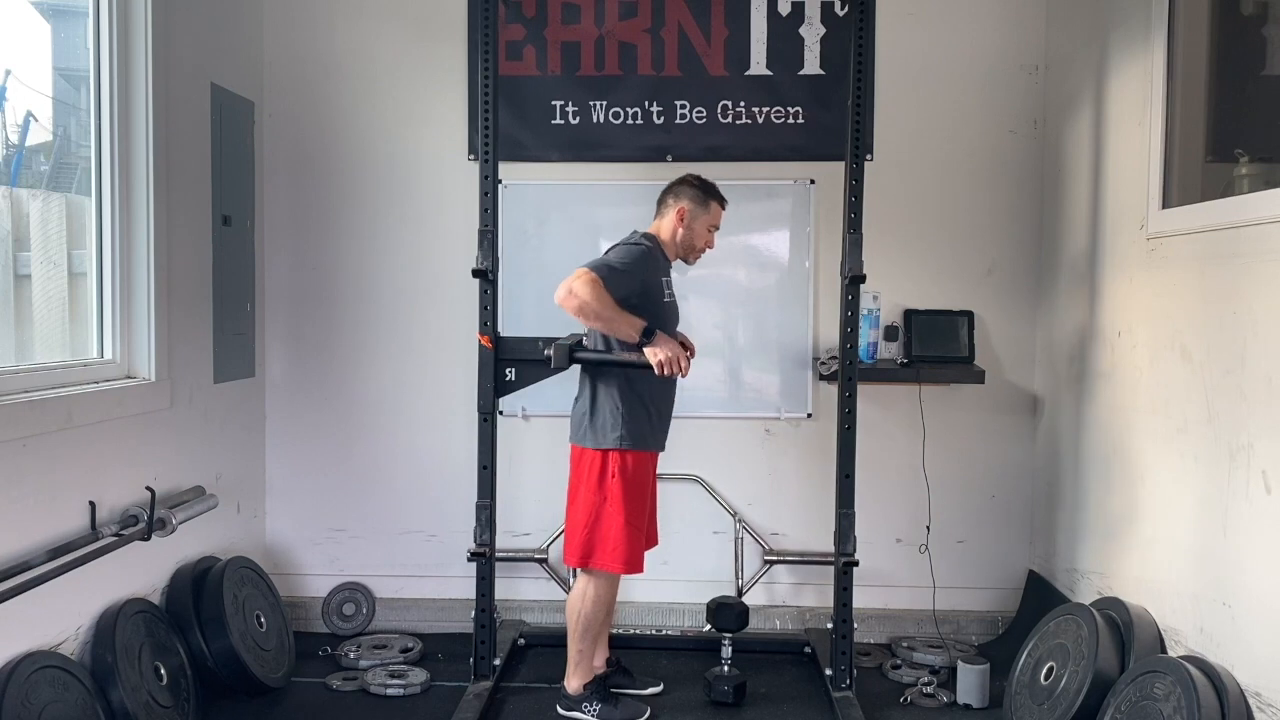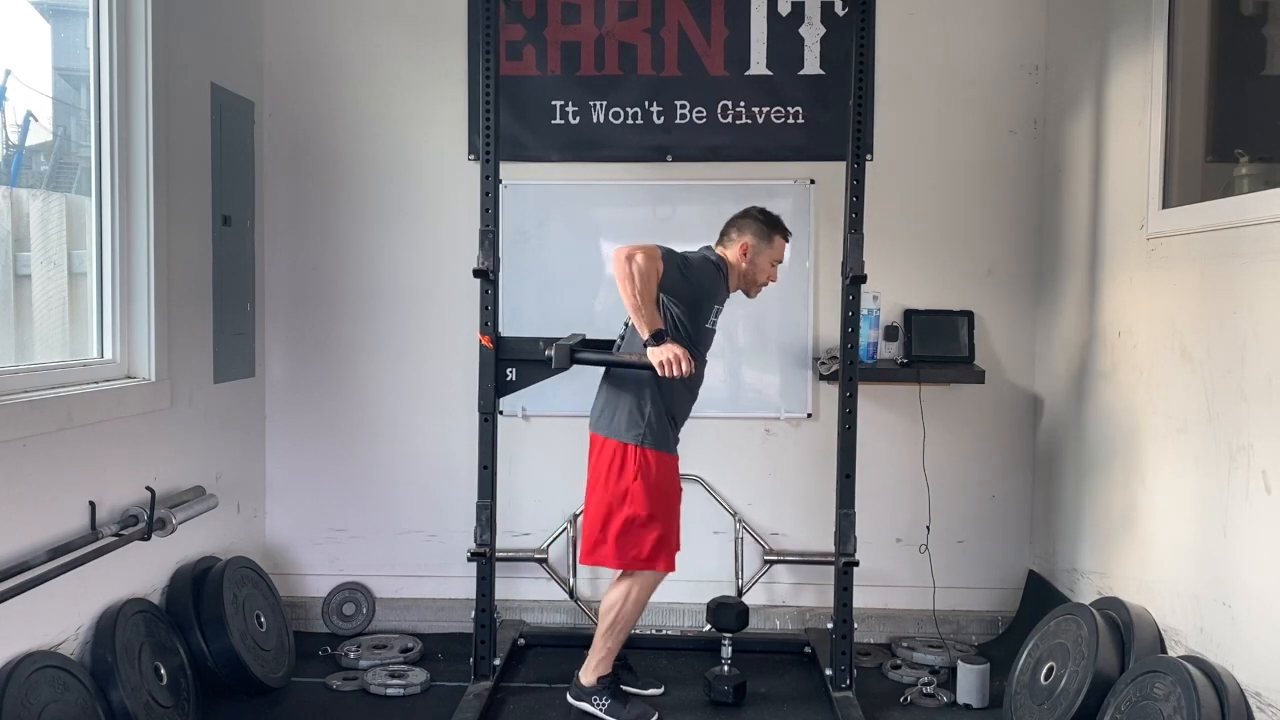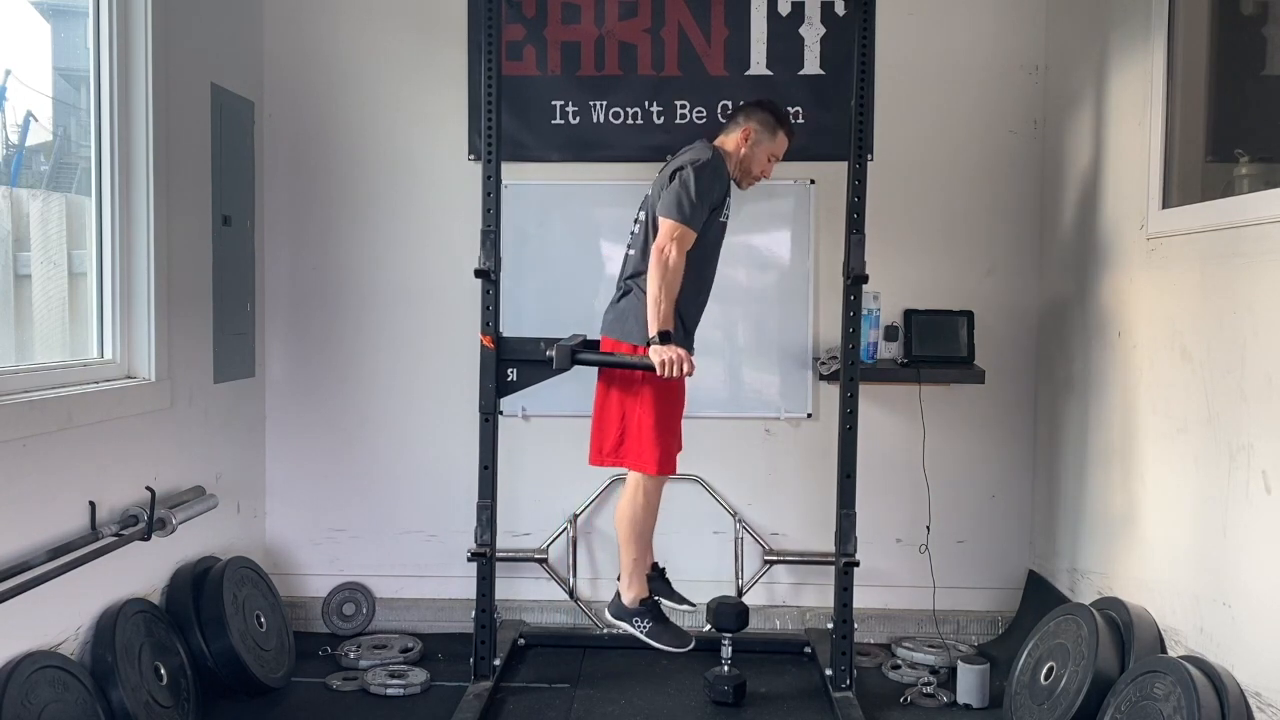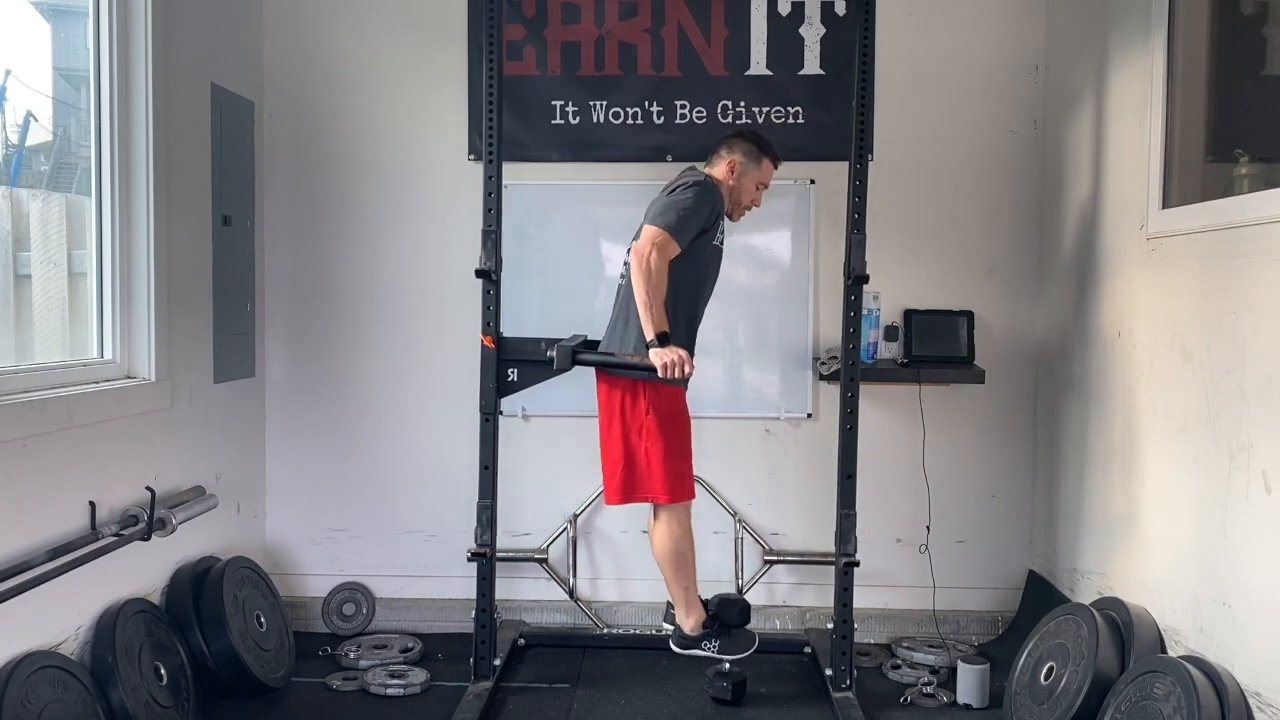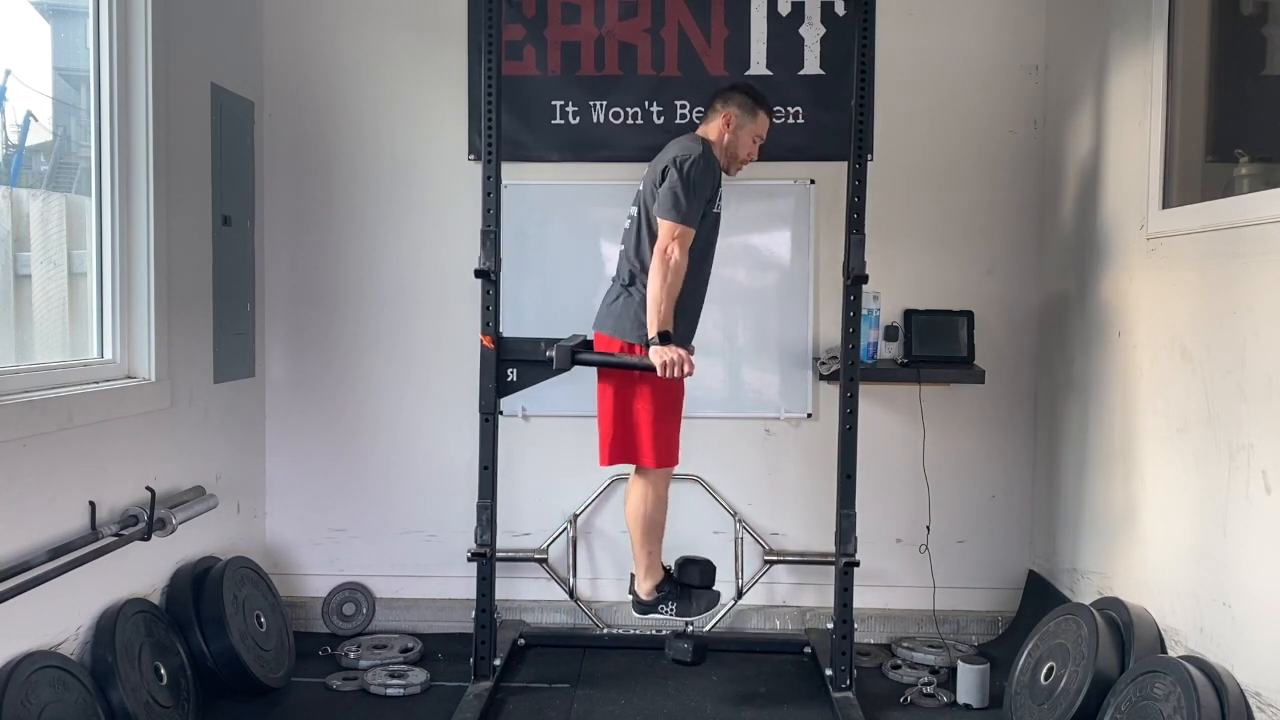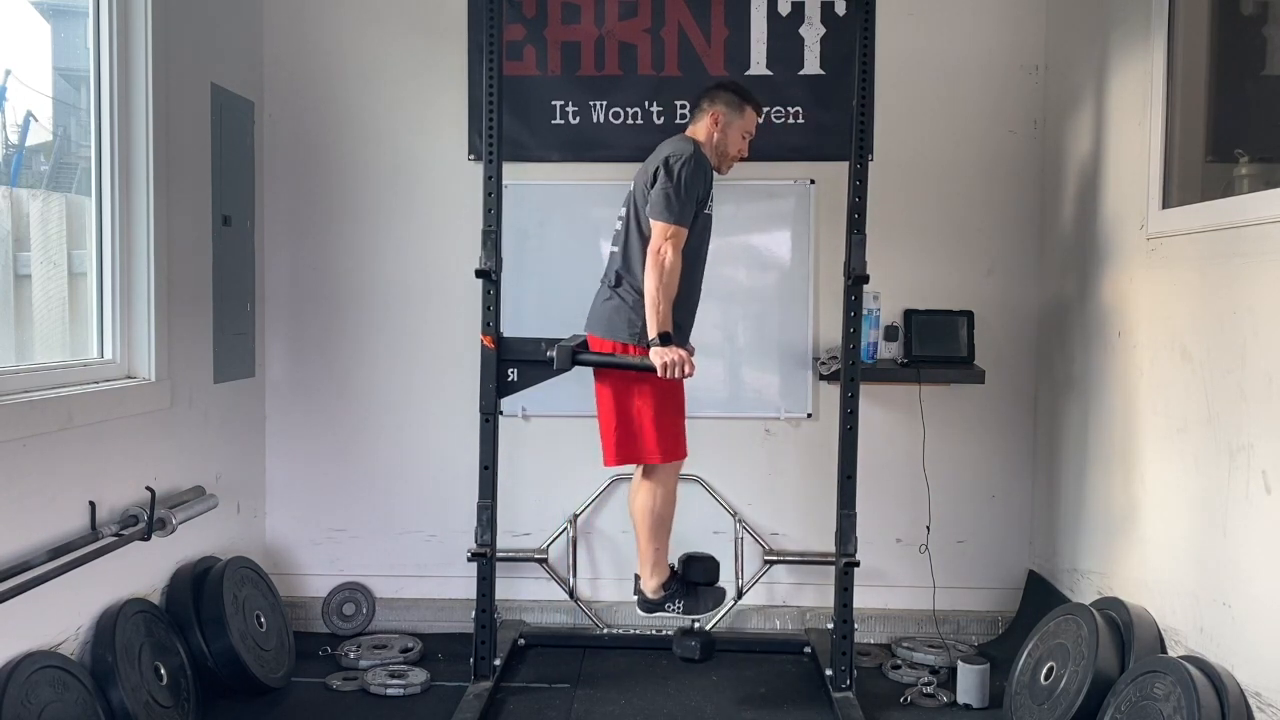
dt=0.7s
person 1, frame 1
left shoulder: (651, 261)
right shoulder: (638, 254)
left elbow: (619, 316)
right elbow: (571, 292)
left wrist: (664, 332)
right wrist: (649, 336)
left hip: (631, 435)
right hip: (612, 436)
left knee: (611, 562)
right knee: (600, 566)
left ankle: (600, 664)
person 1, frame 2
left shoulder: (707, 281)
right shoulder: (704, 270)
right elbow: (631, 259)
right wrist: (655, 339)
left hip: (645, 431)
right hip: (635, 433)
left knee: (642, 561)
right knee: (646, 564)
left ankle: (608, 660)
person 1, frame 3
left shoulder: (703, 171)
right shoulder: (704, 167)
right elbow: (668, 250)
right wrist: (662, 337)
left hip: (651, 336)
right hip: (644, 339)
left knee: (651, 467)
right knee: (646, 469)
left ankle: (644, 570)
right ankle: (631, 599)
person 1, frame 4
left shoulder: (697, 203)
right shoulder: (700, 191)
right elbow: (646, 254)
right wrist: (659, 341)
left hip: (645, 366)
right hip: (644, 369)
left knee: (668, 497)
right knee: (671, 500)
left ankle: (684, 604)
right ankle: (692, 625)
person 1, frame 5
left shoulder: (686, 159)
right shoulder: (696, 160)
right elbow: (670, 251)
left wrist: (663, 335)
right wrist: (662, 338)
left hip: (635, 330)
right hip: (639, 334)
left knee: (653, 465)
right knee: (653, 465)
left ankle: (650, 574)
right ankle: (649, 588)
person 1, frame 6
left shoulder: (678, 160)
right shoulder: (687, 160)
right elbow: (662, 251)
left wrist: (666, 337)
right wrist: (662, 339)
left hip: (623, 329)
right hip: (632, 334)
left knee: (661, 460)
right knee: (661, 461)
left ankle: (656, 571)
right ankle: (657, 584)
